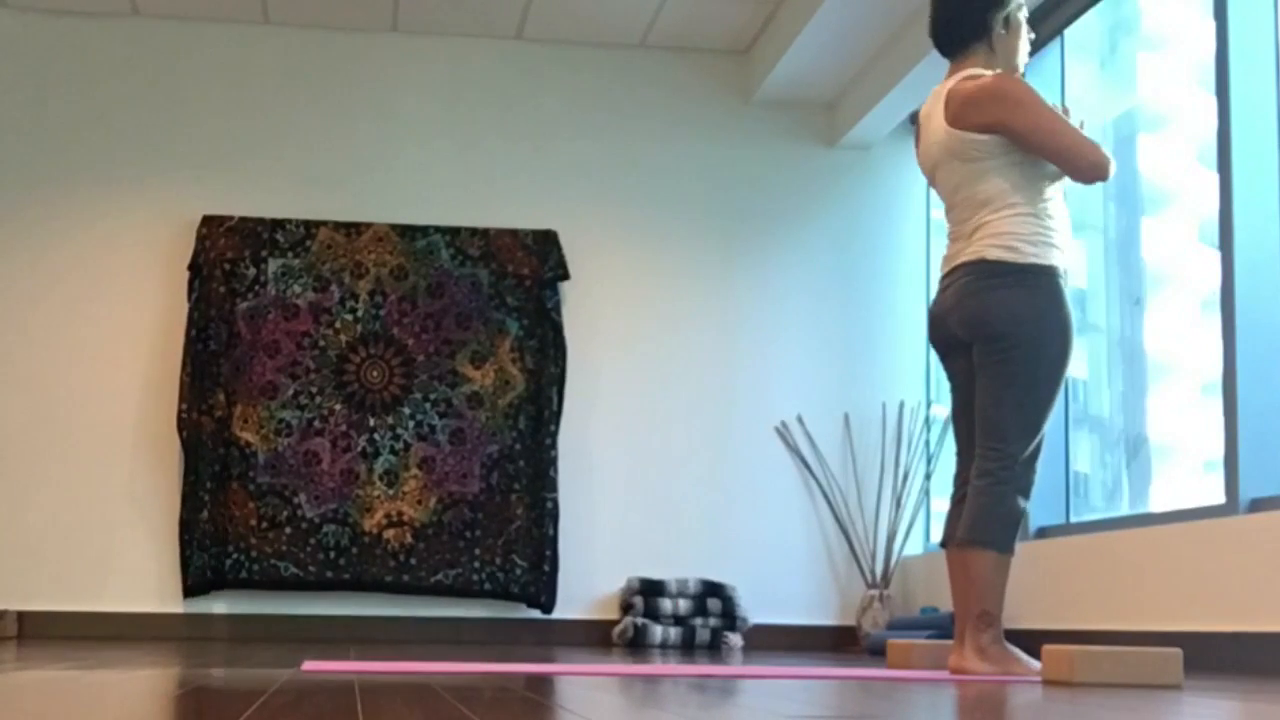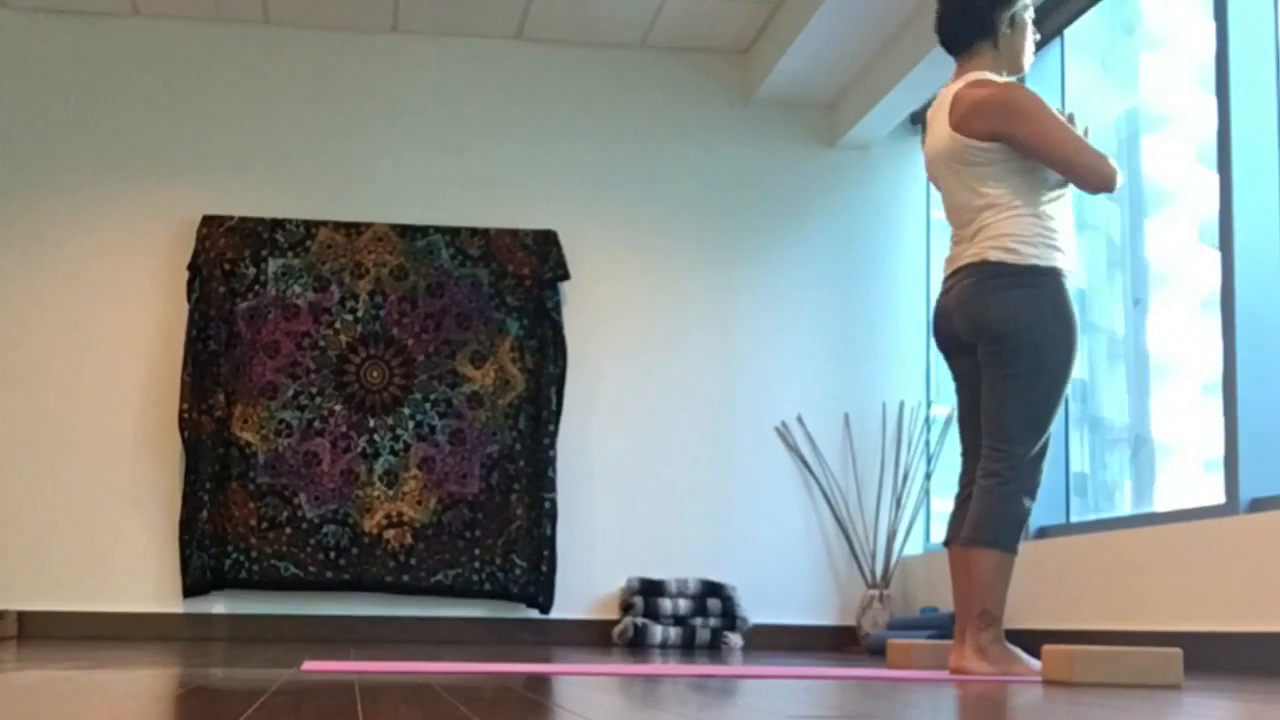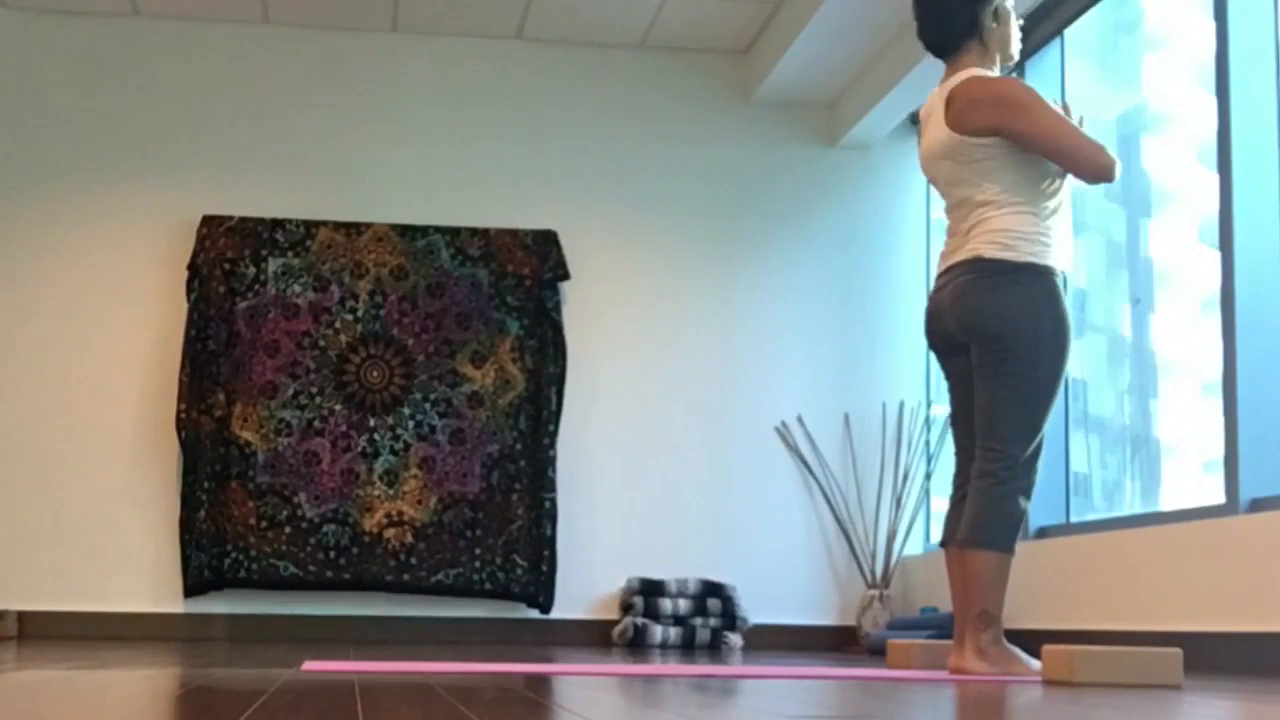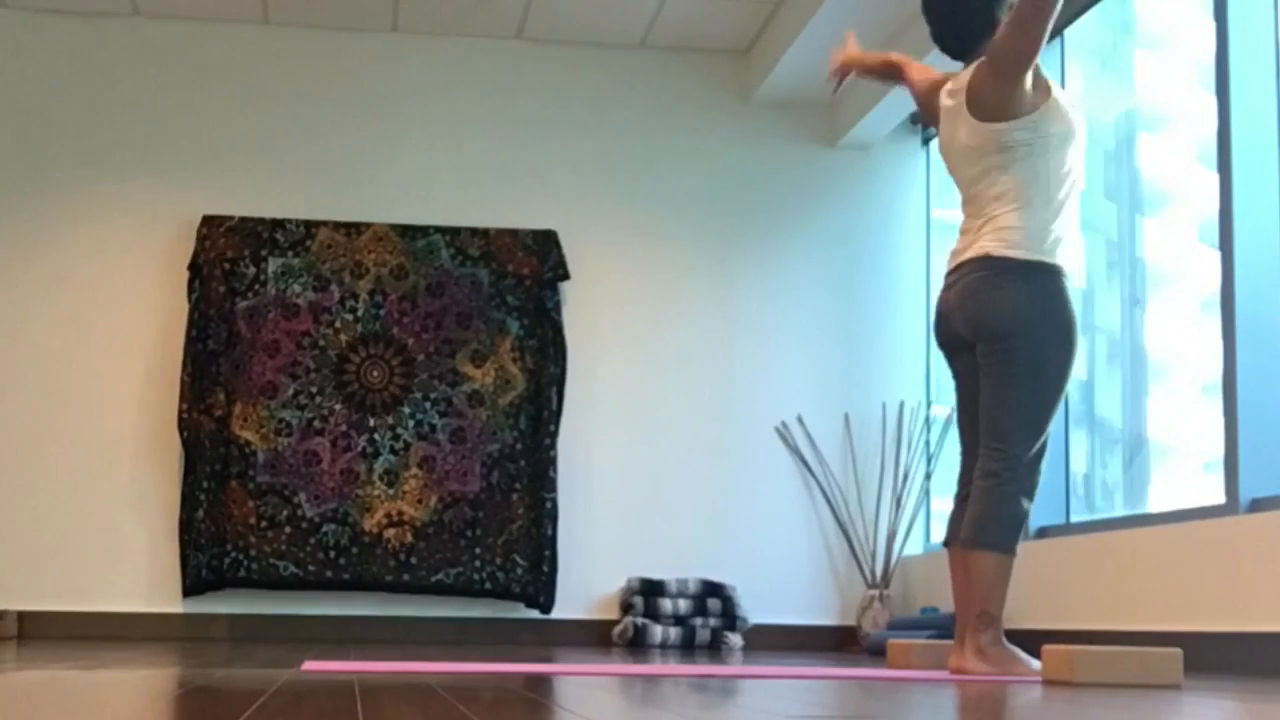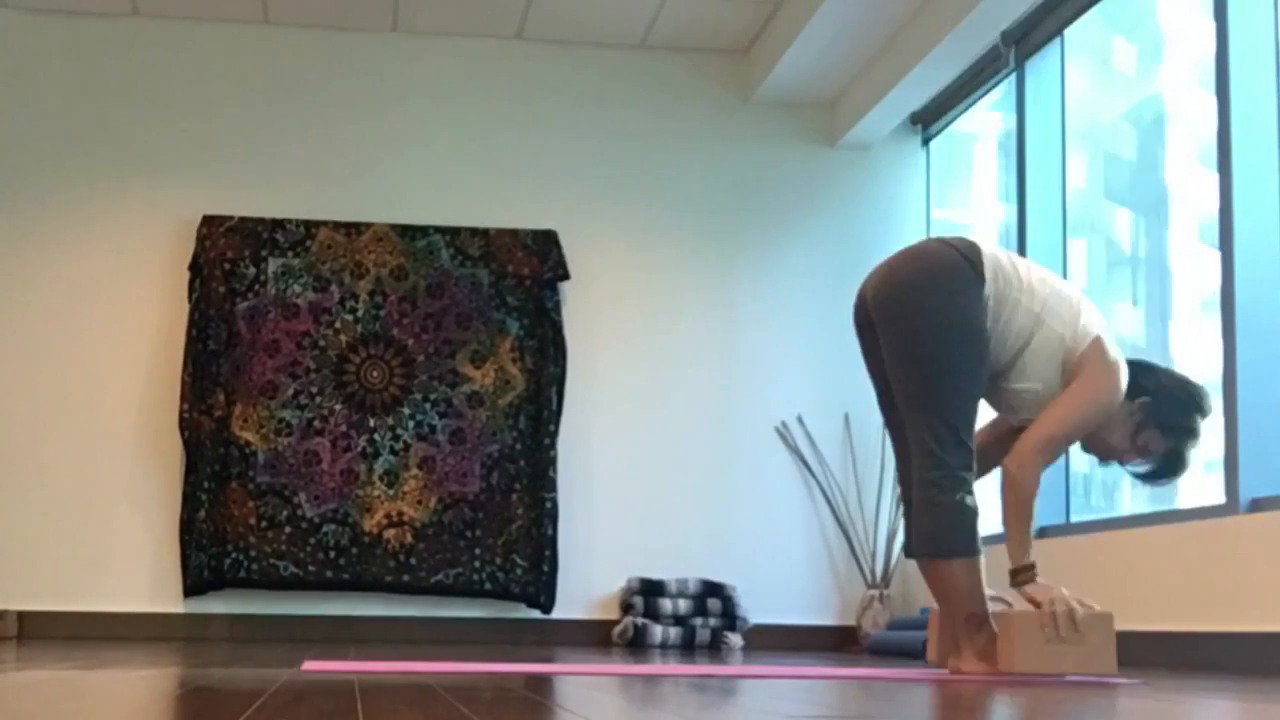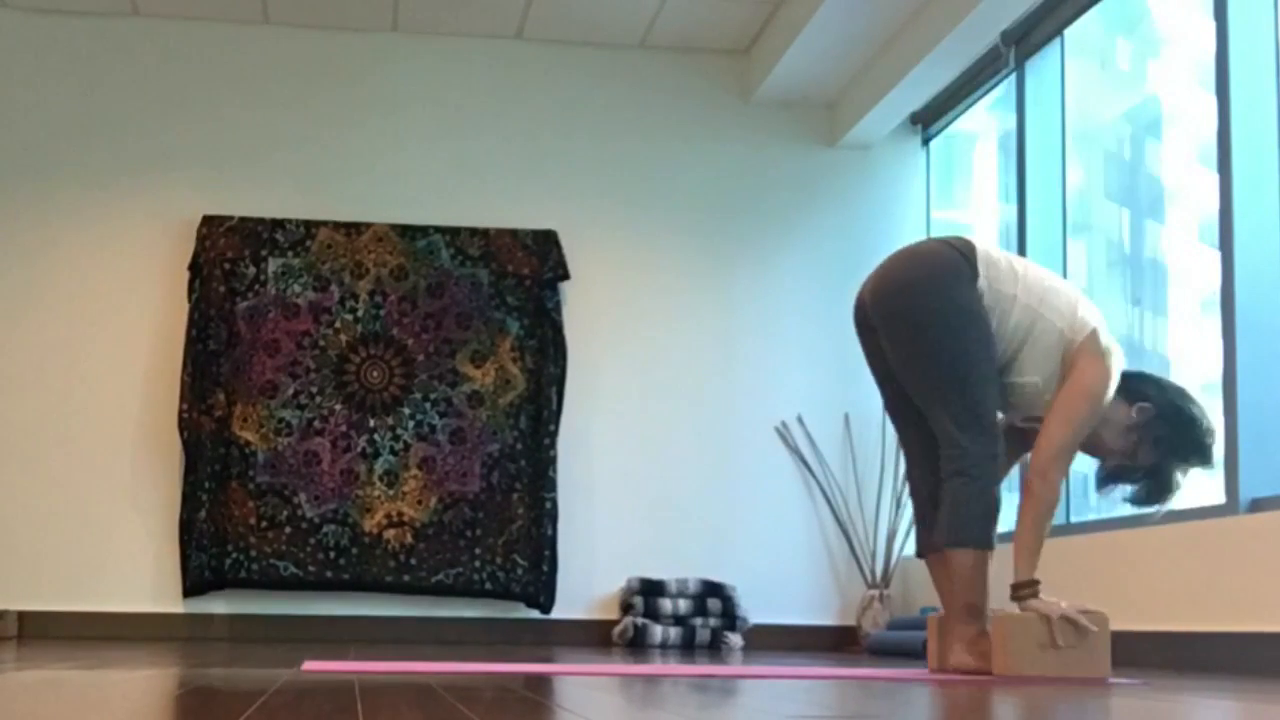
dt=0.4s
person 1, frame 1
left shoulder: (935, 110)
right shoulder: (994, 91)
right elbow: (1094, 165)
left wrist: (1044, 136)
right wrist: (1067, 133)
left hip: (960, 294)
right hip: (1016, 288)
left knee: (977, 471)
right knee: (1005, 469)
left ankle: (967, 641)
right ankle: (983, 643)
person 1, frame 2
left shoulder: (940, 113)
right shoulder: (997, 97)
right elbow: (1101, 175)
left wrist: (1054, 140)
right wrist: (1074, 138)
left hip: (964, 296)
right hip: (1020, 290)
left knee: (983, 471)
right knee: (1010, 469)
left ankle: (968, 639)
right ankle: (984, 642)
person 1, frame 3
left shoulder: (936, 111)
right shoulder: (991, 92)
right elbow: (1101, 166)
left wrist: (1050, 132)
right wrist: (1067, 130)
left hip: (957, 294)
right hip: (1013, 289)
left knee: (977, 471)
right knee: (1005, 468)
left ankle: (968, 641)
right ankle: (982, 643)
person 1, frame 4
left shoulder: (950, 93)
right shoulder: (1004, 79)
left elbow: (907, 66)
left wrist: (863, 59)
left hip: (966, 292)
right hip: (1021, 287)
left knee: (984, 470)
right knee: (1008, 469)
left ankle: (971, 637)
right ankle: (981, 642)
person 1, frame 5
left shoulder: (1051, 393)
right shoulder: (1106, 376)
right elbow: (1022, 465)
right wrist: (1025, 574)
left hip: (892, 282)
right hip: (935, 287)
left knee: (930, 475)
right knee: (945, 471)
left ankle: (971, 642)
right ankle: (975, 646)
person 1, frame 6
left shoulder: (1045, 397)
right shoulder: (1098, 365)
right elbow: (1043, 474)
right wrist: (1026, 589)
left hip: (888, 285)
right hip: (931, 285)
left knee: (934, 472)
right knee: (972, 459)
left ankle: (959, 636)
right ankle: (967, 638)
